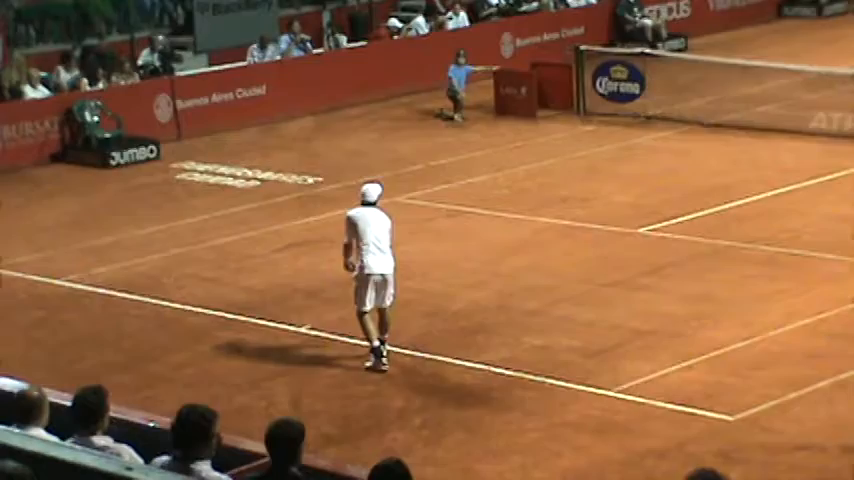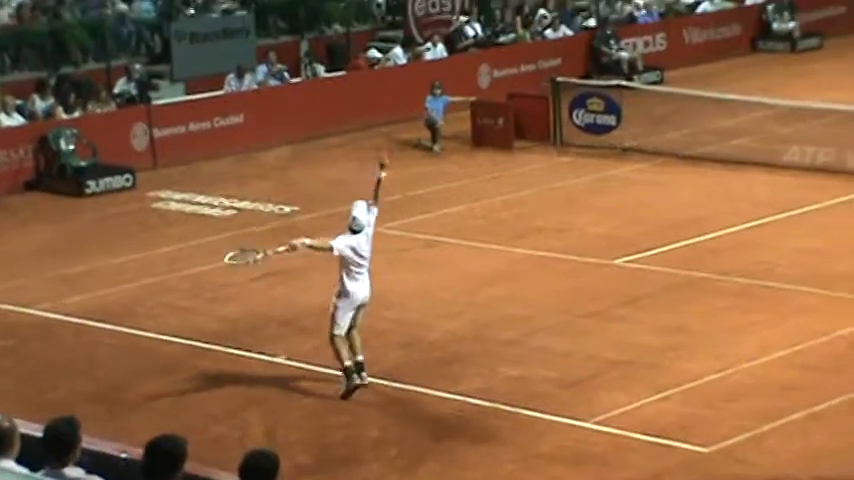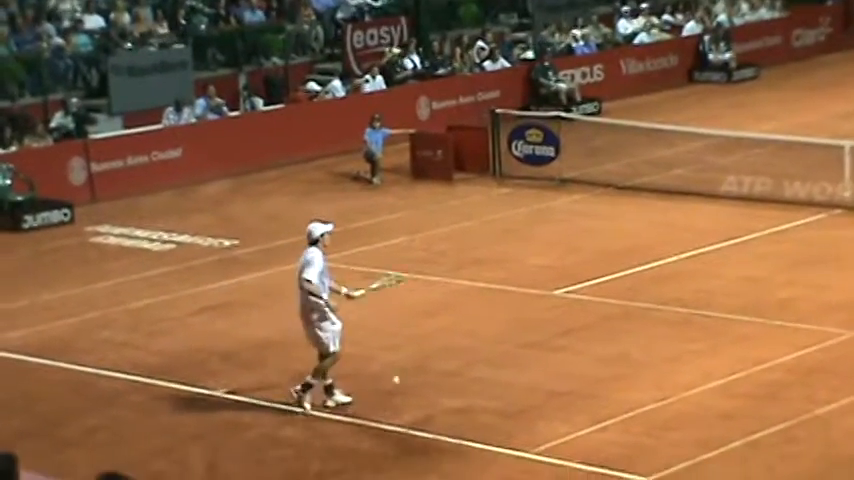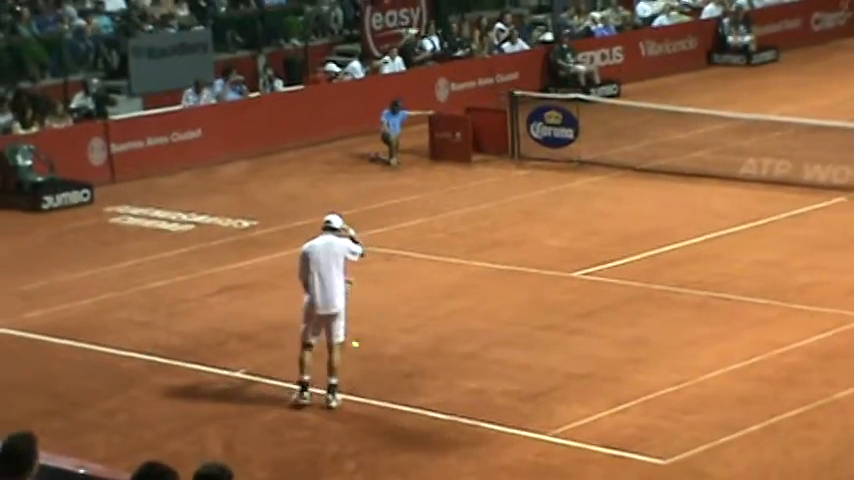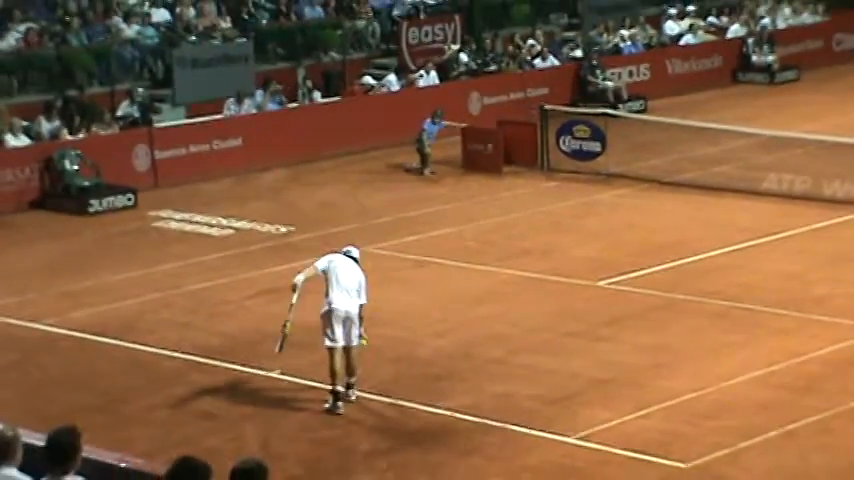
dt=1s
person 1, frame 1
left shoulder: (352, 215)
right shoulder: (384, 217)
left elbow: (349, 243)
left wrist: (347, 260)
left hip: (368, 269)
right hip: (387, 267)
left knee: (363, 313)
right knee: (383, 308)
left ankle: (378, 356)
right ankle: (382, 348)
person 1, frame 2
left shoulder: (347, 241)
right shoulder: (368, 230)
left elbow: (328, 245)
right elbow: (374, 202)
left wrist: (304, 242)
right wrist: (381, 175)
left hip: (349, 293)
right hip: (364, 290)
left knee: (336, 336)
right knee: (351, 329)
left ankle: (350, 376)
right ankle: (360, 371)
person 1, frame 3
left shoulder: (314, 256)
right shoulder: (314, 257)
left elbow: (326, 282)
right elbow: (304, 283)
left wrist: (346, 291)
right wrist: (326, 300)
left hip: (315, 312)
right hip: (318, 314)
left knee: (324, 353)
right knee: (333, 354)
left ankle: (330, 393)
right ankle: (303, 389)
person 1, frame 4
left shoulder: (307, 248)
right shoulder: (343, 243)
left elbow: (303, 282)
right elbow: (362, 252)
right wrist: (351, 232)
left hip: (314, 305)
right hip: (336, 304)
left knee: (307, 346)
right knee: (334, 347)
left ankle: (303, 390)
right ankle: (332, 394)
person 1, frame 5
left shoulder: (332, 259)
right shoulder: (359, 272)
left elbow: (314, 268)
right elbow: (361, 306)
left wrist: (299, 279)
right wrist: (361, 329)
left hip: (334, 308)
right hip: (352, 309)
left knee: (334, 352)
right knee: (350, 349)
left ankle: (336, 400)
right ankle: (350, 389)
